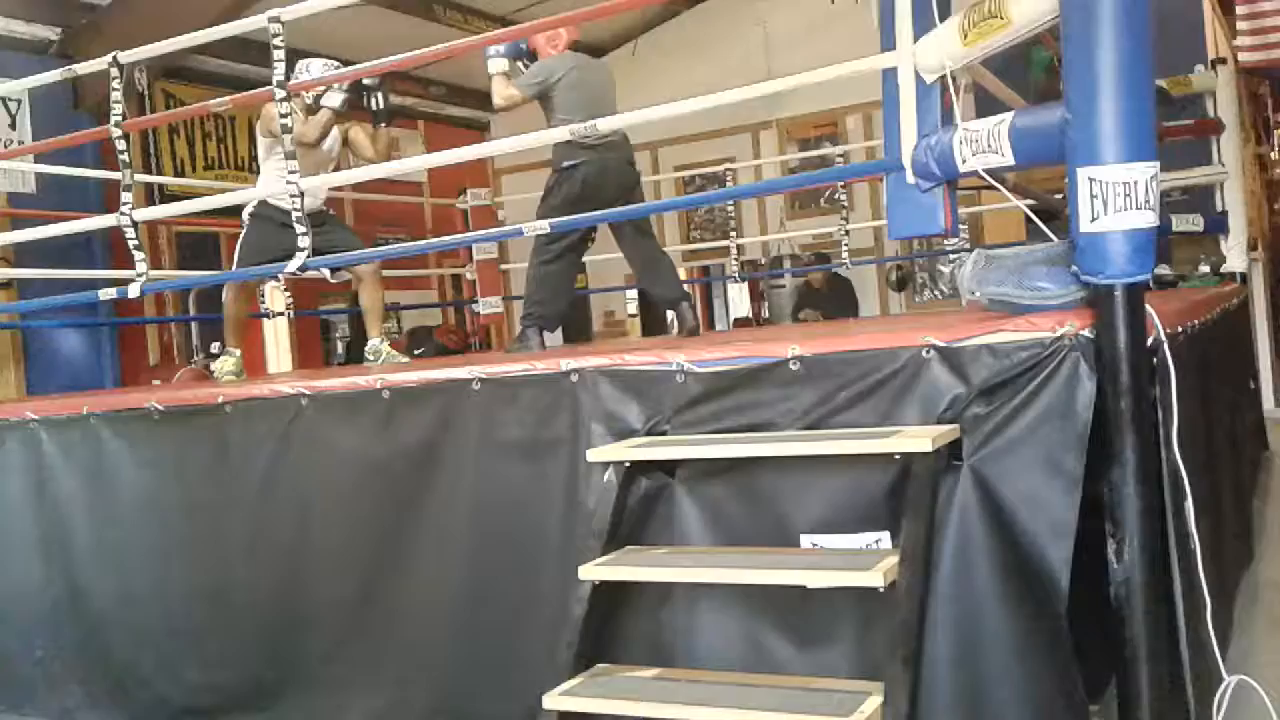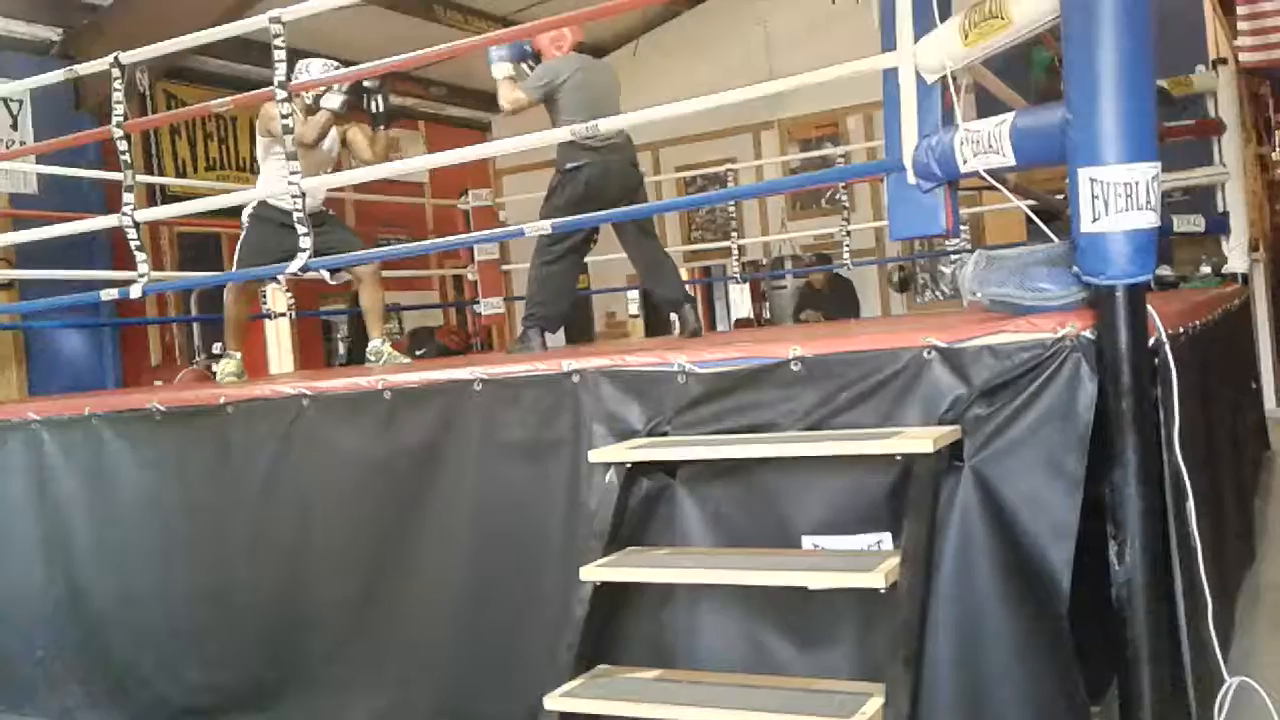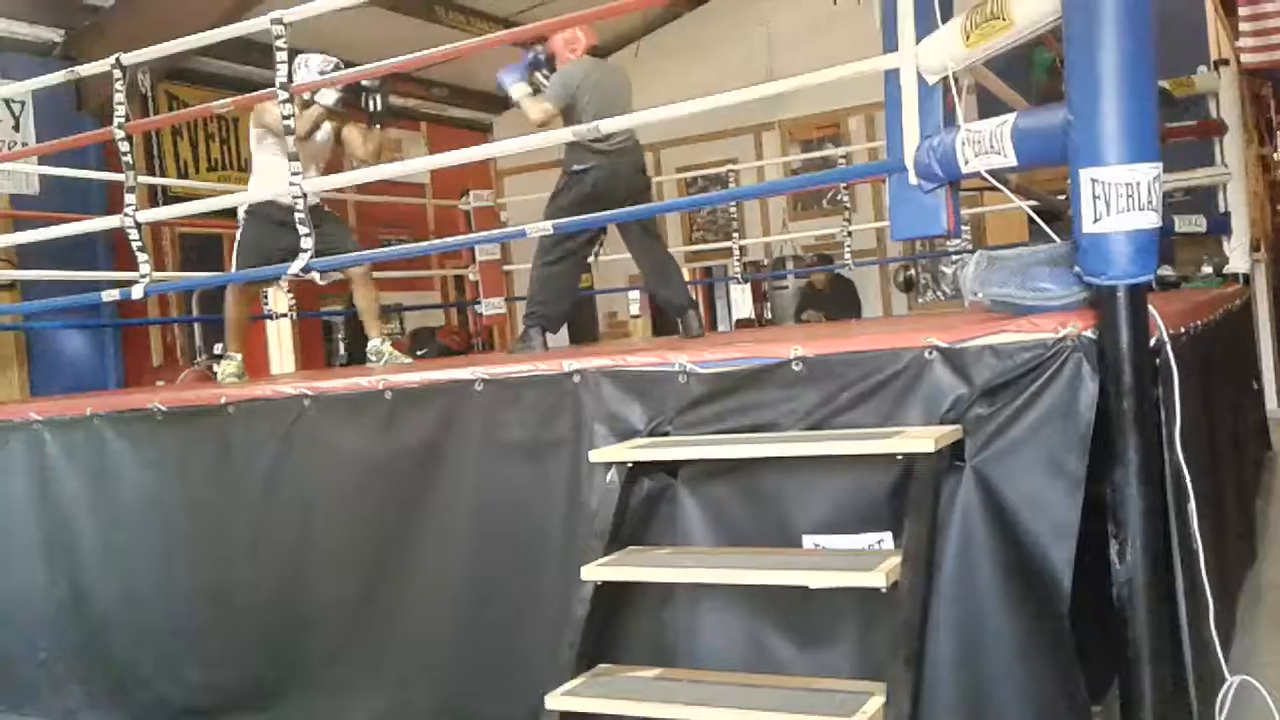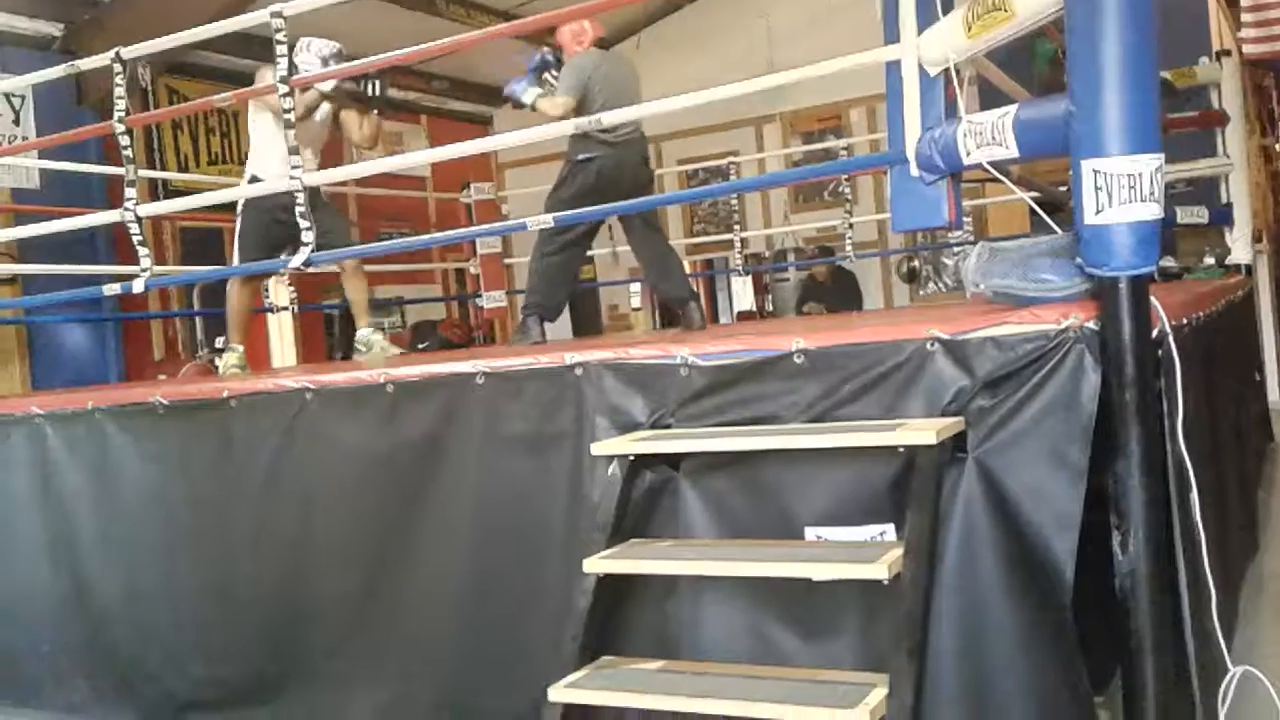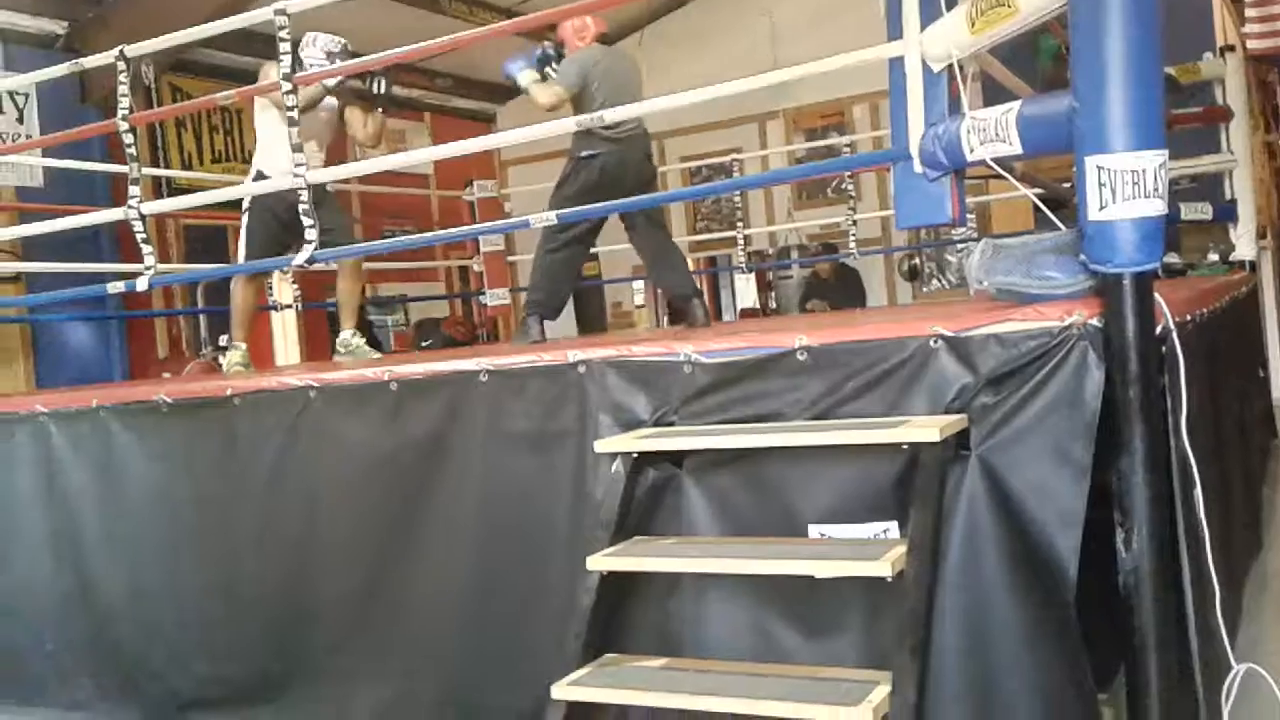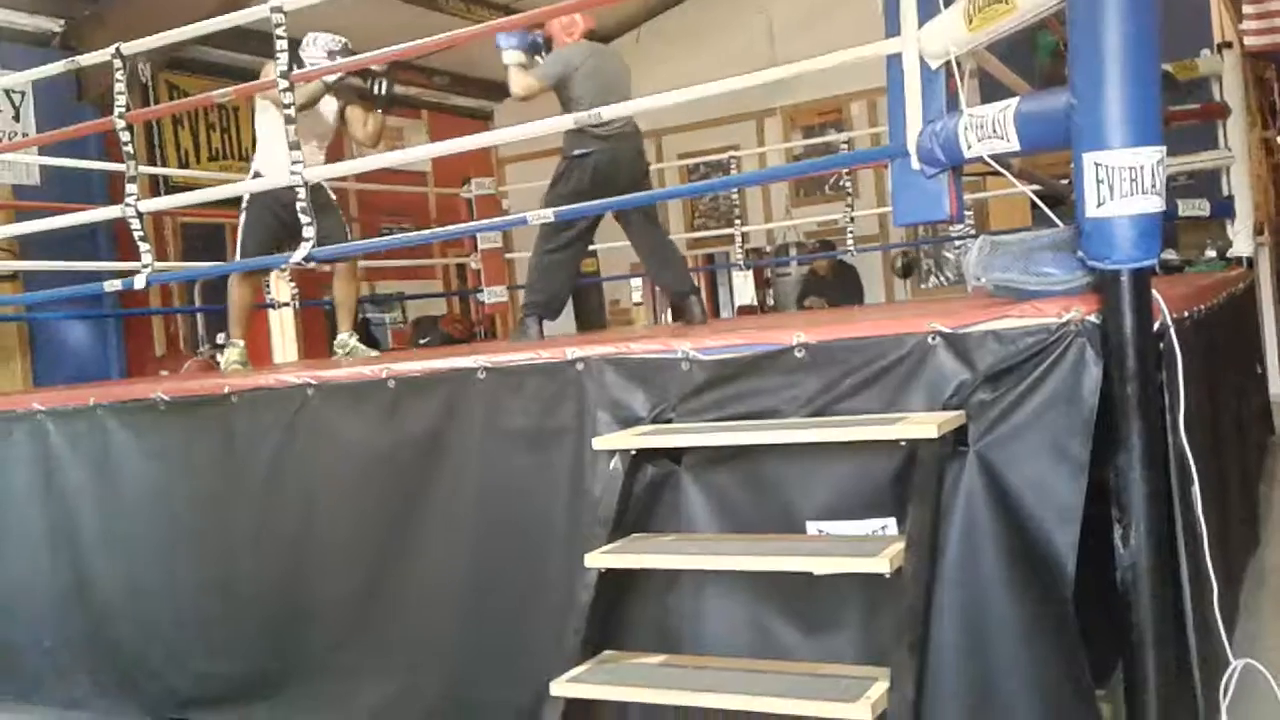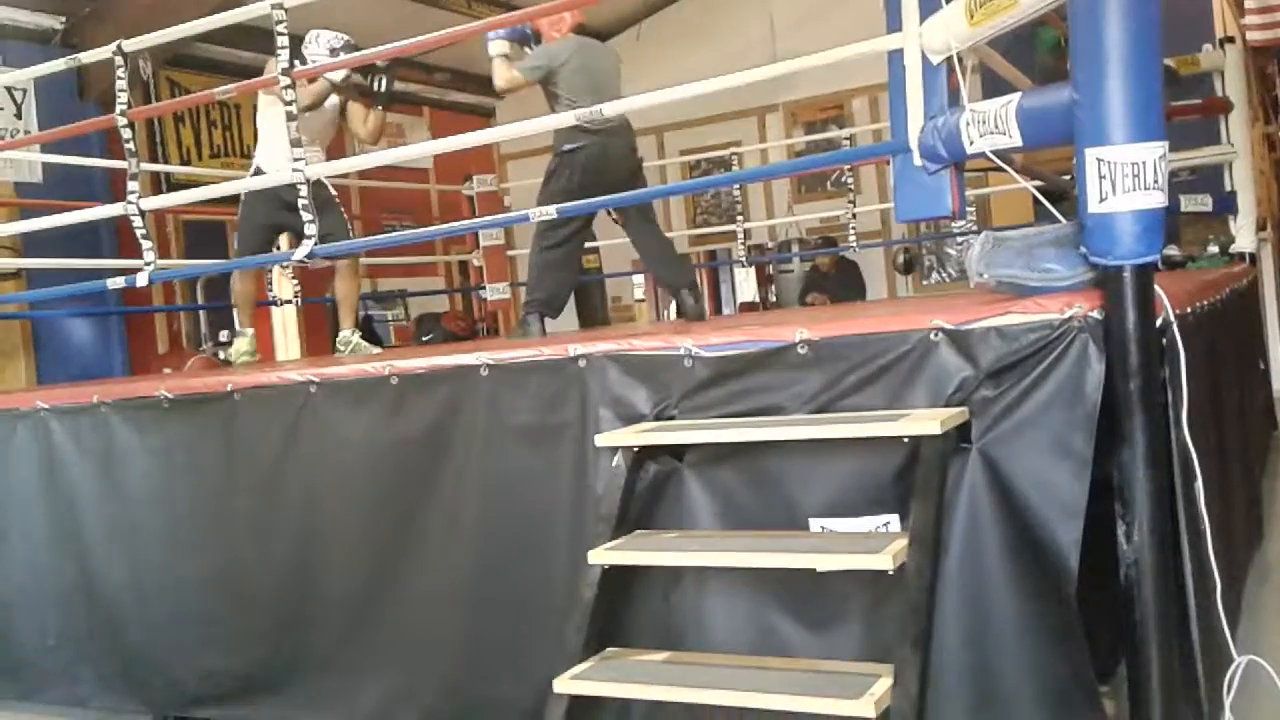
dt=0.1s
person 1, frame 1
left shoulder: (343, 120)
right shoulder: (275, 110)
left elbow: (379, 155)
right elbow: (308, 137)
left wrist: (380, 113)
right wrist: (338, 94)
left hip: (317, 216)
right hip: (271, 215)
left knee: (368, 268)
right knee: (240, 282)
left ankle: (377, 348)
right ankle: (231, 356)
person 1, frame 2
left shoulder: (342, 121)
right shoulder: (274, 110)
left elbow: (376, 156)
right elbow: (307, 137)
left wrist: (379, 115)
right wrist: (337, 96)
left hip: (316, 216)
right hip: (271, 215)
left knee: (368, 269)
right knee: (240, 284)
left ankle: (378, 349)
right ankle: (232, 359)
person 1, frame 3
left shoulder: (336, 115)
right shoulder: (268, 104)
left elbow: (368, 155)
right elbow: (298, 130)
left wrist: (374, 112)
right wrist: (329, 95)
left hip: (311, 210)
right hip: (266, 211)
left knee: (359, 269)
right knee: (240, 283)
left ankle: (378, 349)
right ankle: (232, 360)
person 1, frame 4
left shoulder: (335, 98)
right shoulder: (270, 78)
left elbow: (366, 139)
right elbow: (295, 111)
left wrist: (371, 98)
right wrist: (328, 82)
left hip: (307, 194)
right hip: (264, 193)
left knee: (351, 260)
right knee: (246, 274)
left ankle: (367, 339)
right ankle: (234, 352)
person 1, frame 5
left shoulder: (340, 95)
right shoulder: (274, 74)
left elbow: (369, 138)
right elbow: (297, 103)
left wrist: (378, 96)
right wrist: (332, 77)
left hip: (313, 190)
right hip: (270, 188)
left knee: (350, 261)
right knee: (251, 270)
left ankle: (348, 341)
right ankle: (237, 350)
person 1, frame 6
left shoulder: (341, 94)
right shoulder: (275, 74)
left elbow: (369, 137)
right elbow: (296, 101)
left wrist: (379, 97)
right wrist: (332, 74)
left hip: (312, 190)
right hip: (268, 188)
left knee: (346, 263)
right knee: (247, 269)
left ankle: (346, 342)
right ankle: (235, 348)
person 1, frame 7
left shoulder: (344, 92)
right shoulder: (277, 71)
left elbow: (369, 135)
right elbow: (301, 101)
left wrist: (380, 93)
right wrist: (338, 72)
left hip: (312, 186)
right hip: (267, 183)
left knee: (346, 259)
right knee: (247, 260)
left ankle: (347, 338)
right ankle: (245, 337)
person 2, frame 1
left shoulder: (550, 67)
right shoulder: (601, 68)
left elbow: (502, 99)
left wrist: (498, 62)
right wrist: (525, 63)
left hip: (578, 168)
right hip: (618, 162)
left knee: (551, 250)
right knee: (641, 241)
left ankle: (533, 332)
right ankle: (683, 310)
person 2, frame 2
left shoulder: (555, 68)
right shoulder: (605, 69)
left elbow: (509, 103)
left wrist: (502, 67)
right wrist: (531, 65)
left hip: (581, 169)
right hip: (621, 163)
left knee: (554, 251)
right knee: (644, 242)
left ankle: (534, 332)
right ankle: (685, 312)
person 2, frame 3
left shoulder: (570, 72)
right shoulder: (617, 72)
left elbow: (540, 116)
left wrist: (518, 88)
right wrist: (545, 77)
left hip: (588, 171)
right hip: (629, 167)
left knee: (556, 250)
right knee: (649, 245)
left ankle: (535, 332)
right ankle: (688, 316)
person 2, frame 4
left shoulder: (579, 64)
right shoulder: (624, 64)
left elbow: (560, 110)
left wrist: (529, 92)
right wrist: (552, 74)
left hip: (592, 162)
right hip: (632, 159)
left knee: (556, 242)
right knee: (650, 238)
left ankle: (533, 323)
right ankle: (690, 309)
person 2, frame 5
left shoulder: (580, 60)
right shoulder: (626, 61)
left elbow: (549, 100)
left wrist: (527, 74)
right wrist: (552, 66)
left hip: (595, 159)
right hip: (636, 155)
left knee: (559, 239)
right knee: (654, 235)
left ankle: (534, 322)
right ankle: (693, 306)
person 2, frame 6
left shoulder: (566, 56)
right shoulder: (614, 57)
left elbow: (522, 90)
left wrist: (513, 52)
right wrist: (541, 56)
left hip: (588, 157)
right hip: (627, 153)
left knee: (556, 239)
right knee: (649, 233)
left ankle: (532, 321)
right ankle: (689, 303)
person 2, frame 7
left shoulder: (552, 52)
right shoulder: (605, 52)
left elbow: (505, 82)
left wrist: (499, 44)
right wrist: (532, 44)
left hip: (580, 152)
right hip: (620, 147)
left knee: (552, 237)
right knee: (645, 228)
left ankle: (535, 319)
right ankle: (687, 299)
